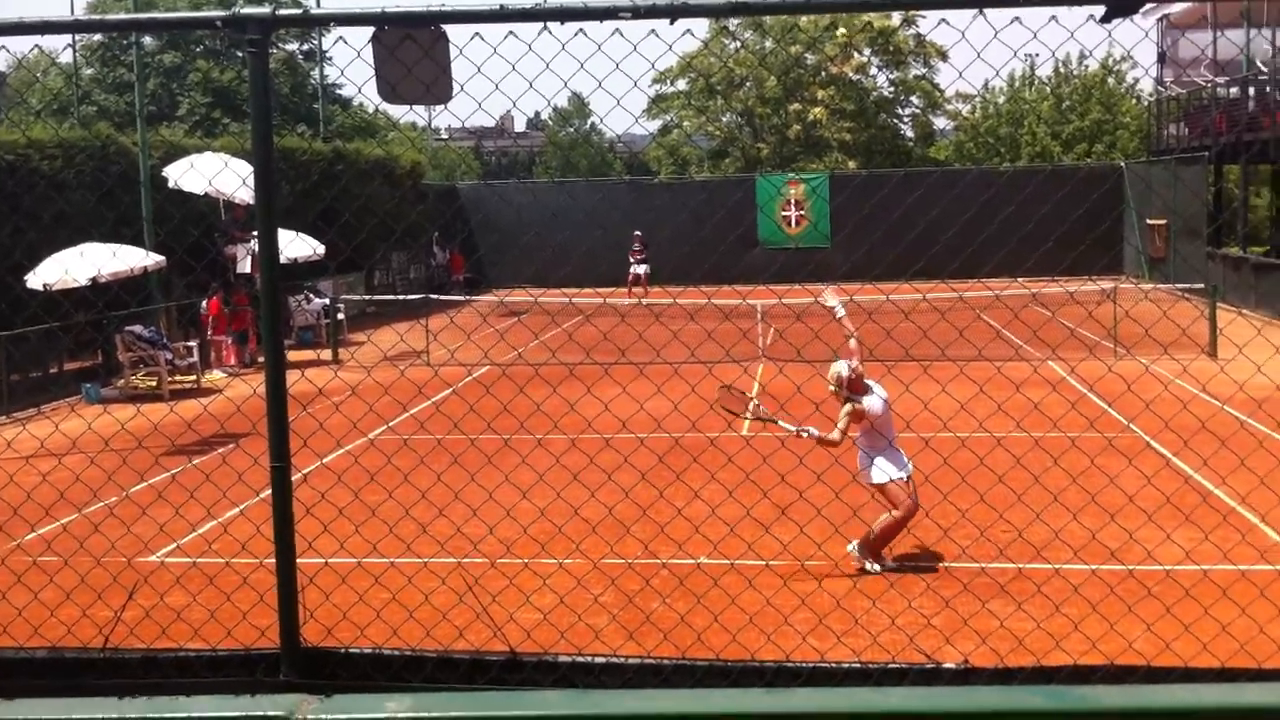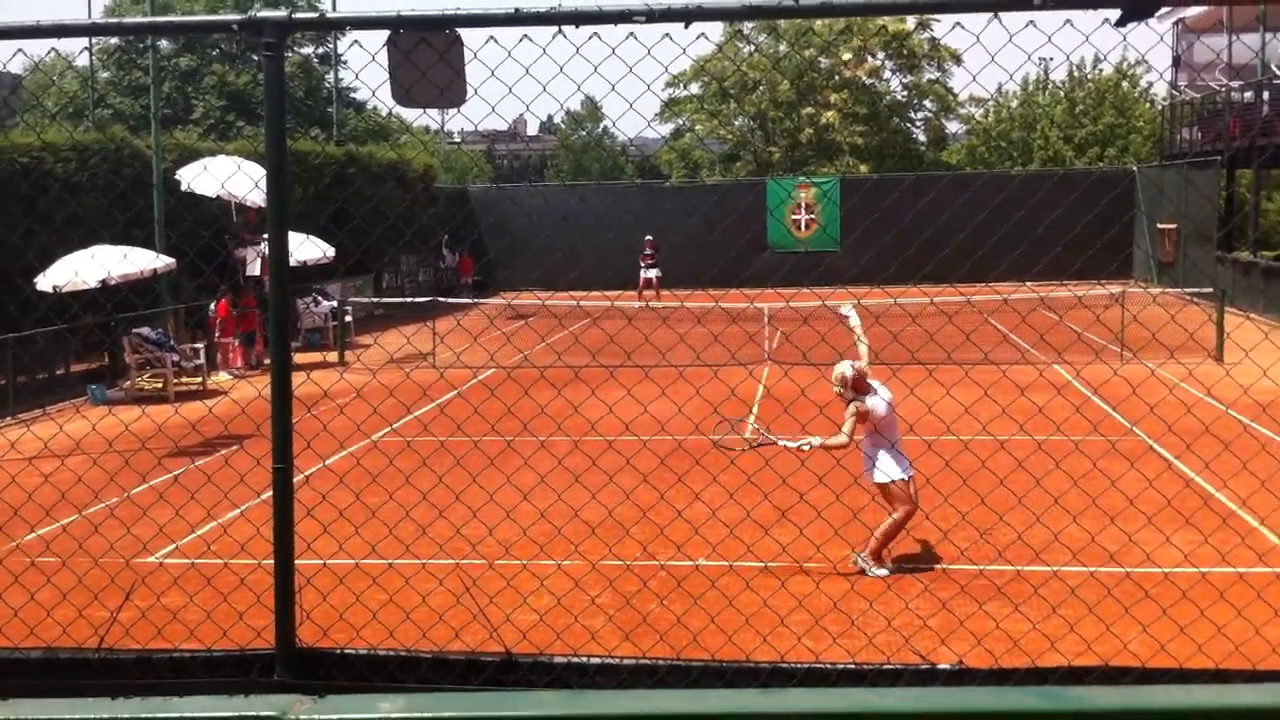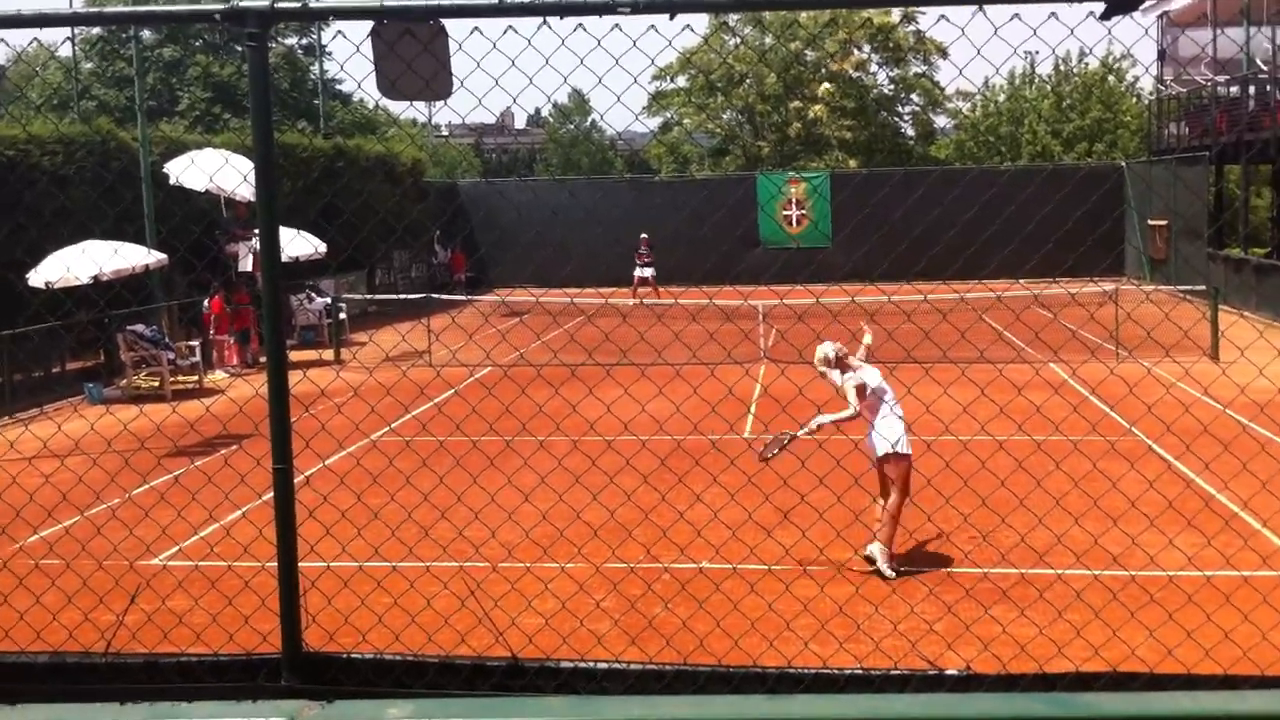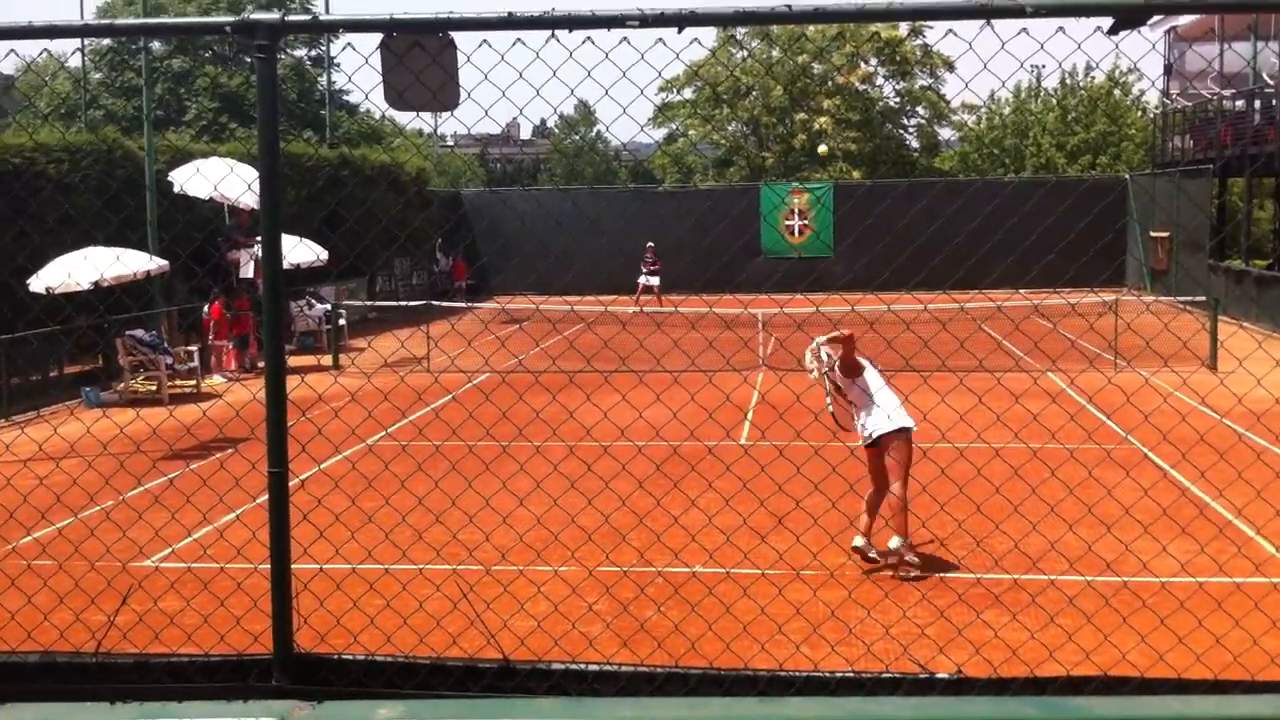
dt=0.1s
person 1, frame 1
left shoulder: (861, 382)
right shoulder: (853, 407)
left elbow: (854, 339)
right elbow: (835, 439)
left wrist: (838, 310)
right wrist: (814, 434)
left hip: (890, 455)
right hip: (877, 461)
left knee: (909, 507)
right knee: (906, 509)
left ankle: (872, 552)
right ankle: (863, 547)
person 1, frame 2
left shoulder: (864, 382)
right shoulder: (858, 407)
right elbow: (844, 439)
right wrist: (817, 442)
left hip: (892, 455)
right hip: (883, 459)
left knee: (905, 507)
right knee: (907, 509)
left ankle: (873, 555)
right ankle: (868, 556)
person 1, frame 3
left shoulder: (854, 363)
right shoulder: (850, 380)
left elbow: (866, 344)
right elbow: (854, 410)
right wrist: (826, 419)
left hip: (886, 436)
right hip: (889, 436)
left knee: (889, 495)
right knee: (898, 493)
left ankle: (877, 547)
right ankle: (881, 550)
person 1, frame 4
left shoulder: (836, 376)
right shoulder: (847, 364)
right elbow: (848, 337)
right wrist: (825, 340)
left hip: (871, 428)
right hip: (891, 422)
left knee: (879, 486)
right knee: (898, 484)
left ankle: (862, 538)
right ankle: (900, 541)
